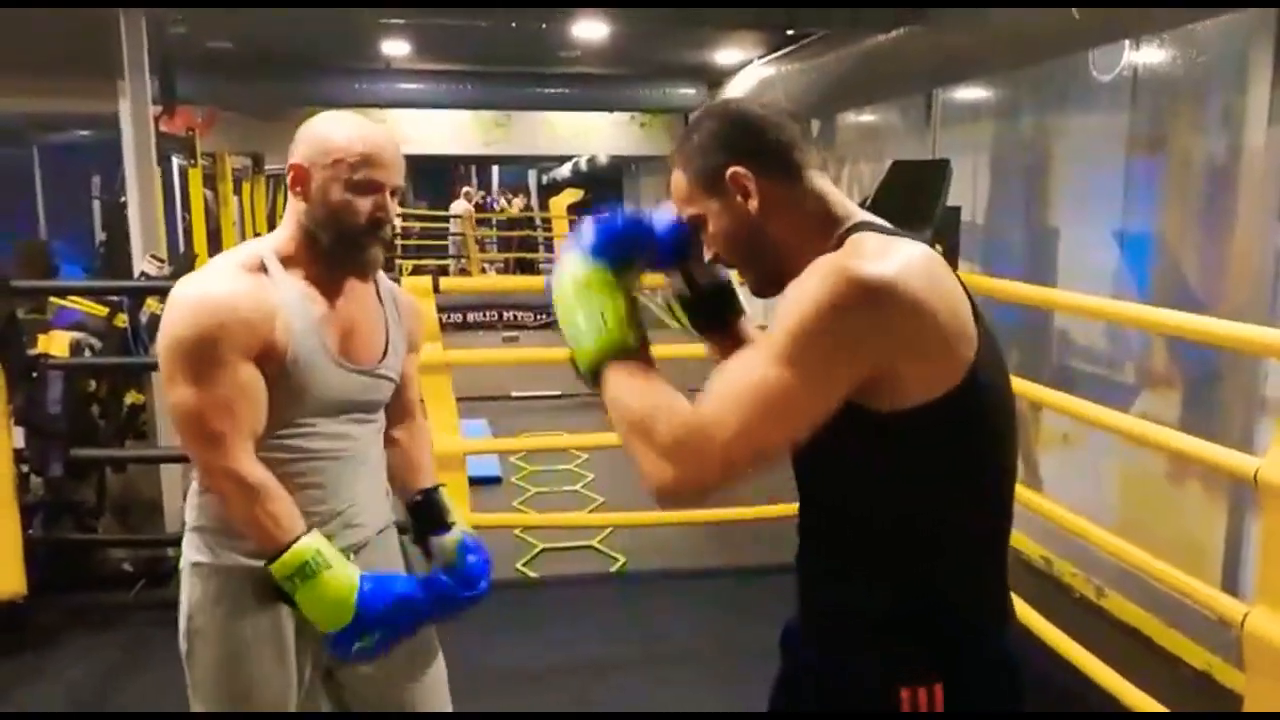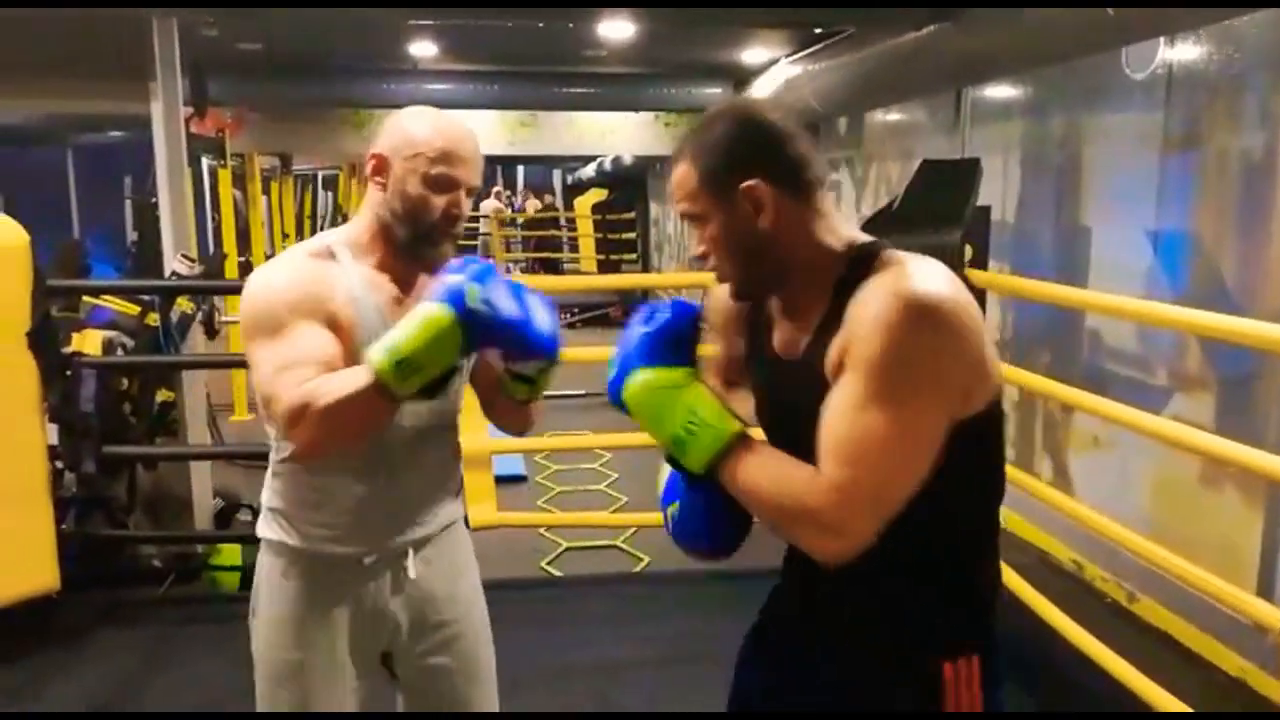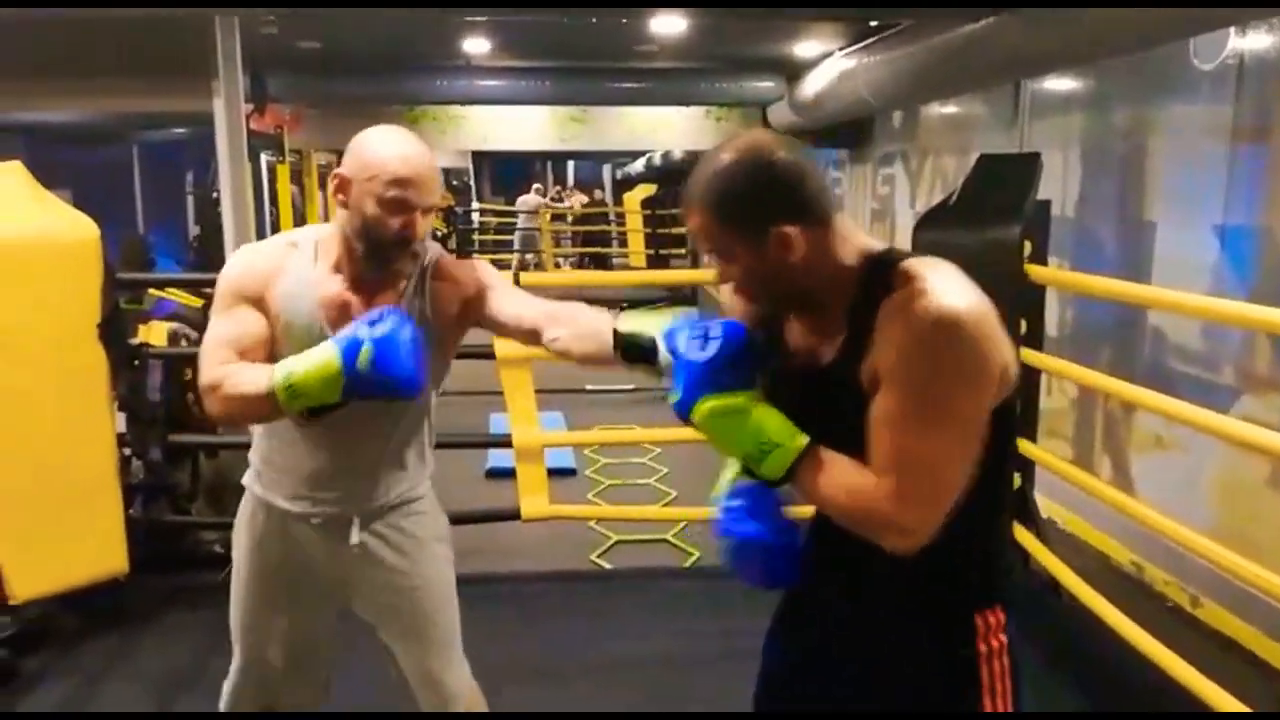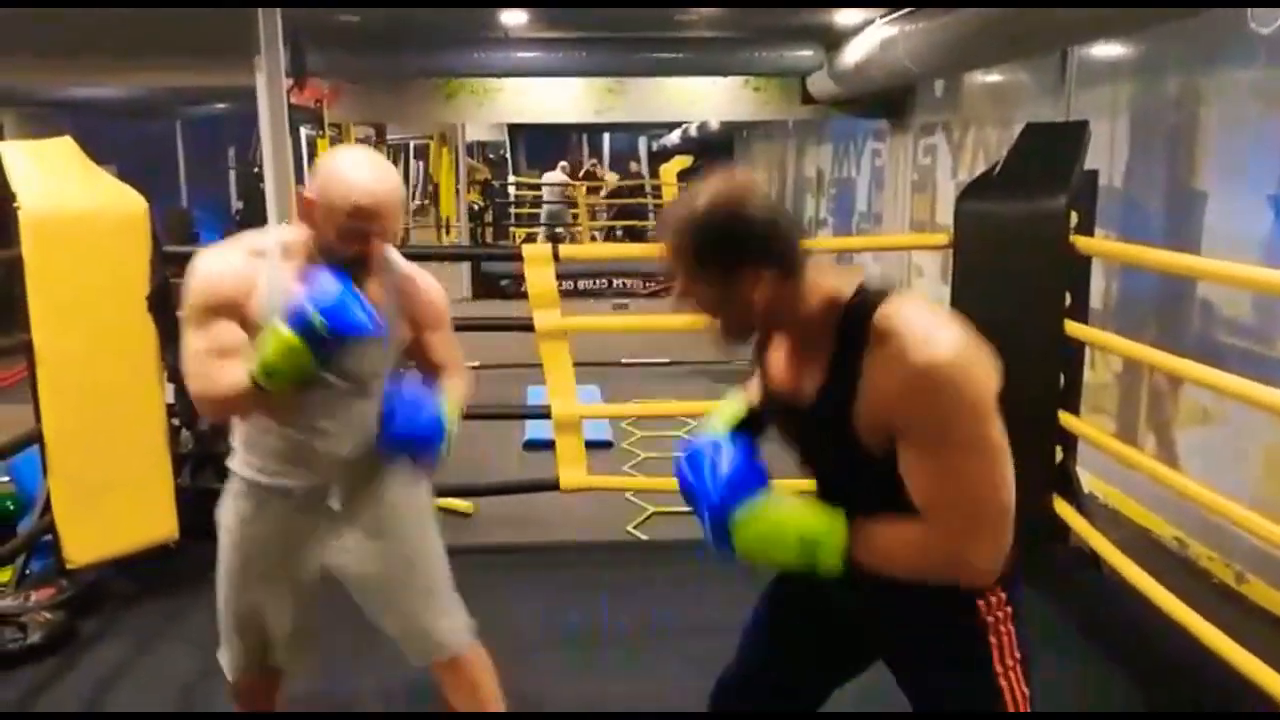
dt=1s
person 1, frame 1
left shoulder: (394, 304)
right shoulder: (221, 302)
right elbow: (229, 470)
left wrist: (442, 536)
right wrist: (331, 590)
left hip: (366, 572)
right hip: (247, 586)
person 1, frame 2
left shoulder: (467, 283)
right shoulder: (294, 283)
left elbow: (511, 417)
right elbow: (307, 426)
left wrist: (529, 361)
right wrist: (433, 335)
left hip: (436, 553)
right hip: (316, 568)
left knee: (466, 705)
person 1, frame 3
left shoulder: (451, 280)
right shoulder: (262, 270)
left elbow: (550, 322)
right elbow: (220, 396)
left wrist: (645, 338)
right wrist: (333, 369)
left hip: (396, 521)
right hip: (283, 522)
left knee: (449, 693)
right knee: (257, 696)
person 1, frame 4
left shoulder: (414, 290)
right shoulder: (230, 273)
left elbow: (450, 375)
right elbow: (210, 395)
left wrist: (436, 409)
right wrist: (292, 346)
left hip: (379, 490)
right hip: (269, 495)
left knee: (448, 642)
right knee: (252, 659)
person 2, frame 1
left shoulder: (862, 284)
right shoulder: (852, 279)
left elbow: (681, 462)
right elbow: (750, 401)
left wrist: (601, 342)
right wrist: (704, 298)
left hip: (918, 677)
person 2, frame 2
left shoulder: (909, 306)
right shoulder: (749, 297)
left elbow: (837, 524)
left wrist: (697, 433)
left hip: (918, 658)
right hip: (805, 616)
person 2, frame 3
left shoulder: (933, 317)
right shoulder: (771, 302)
left elbow: (903, 520)
left wrist: (760, 440)
left hip: (940, 618)
right hip: (832, 590)
person 2, frame 4
left shoulder: (918, 360)
right shoulder: (783, 321)
left elbow: (977, 552)
left wrist: (802, 536)
right wrist: (724, 431)
left hip: (946, 596)
right hip: (836, 572)
right knee: (739, 708)
